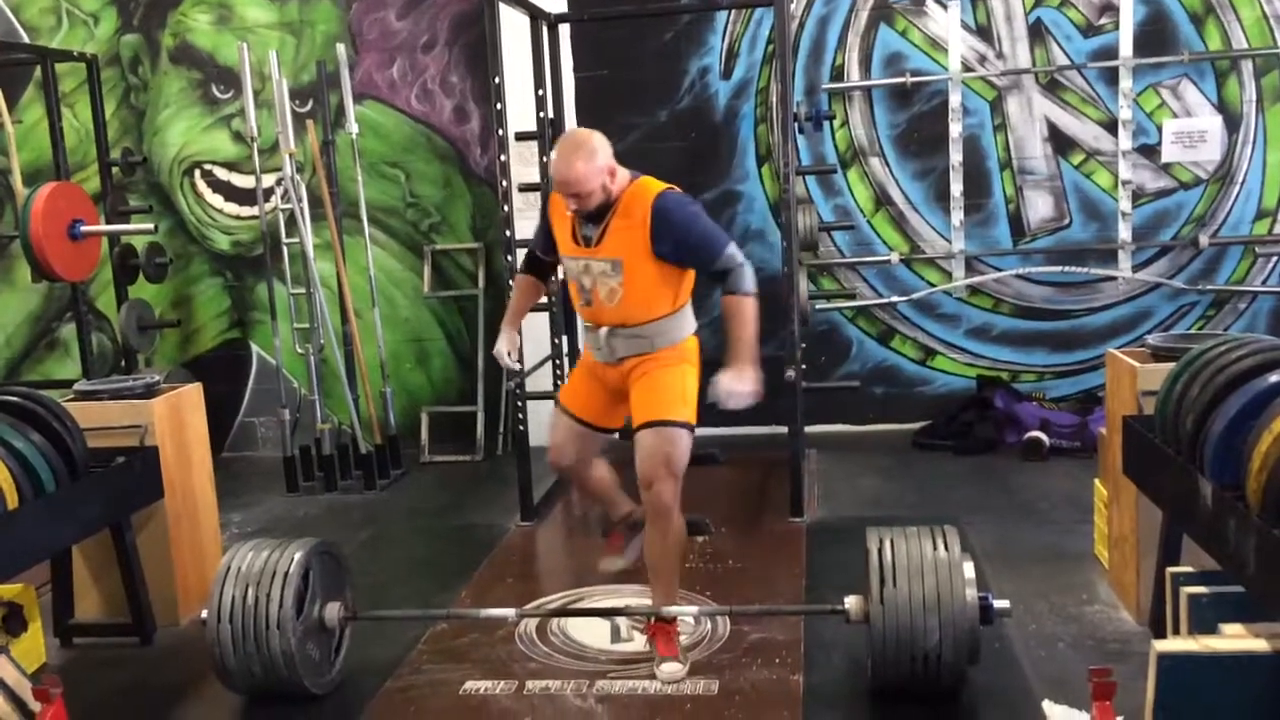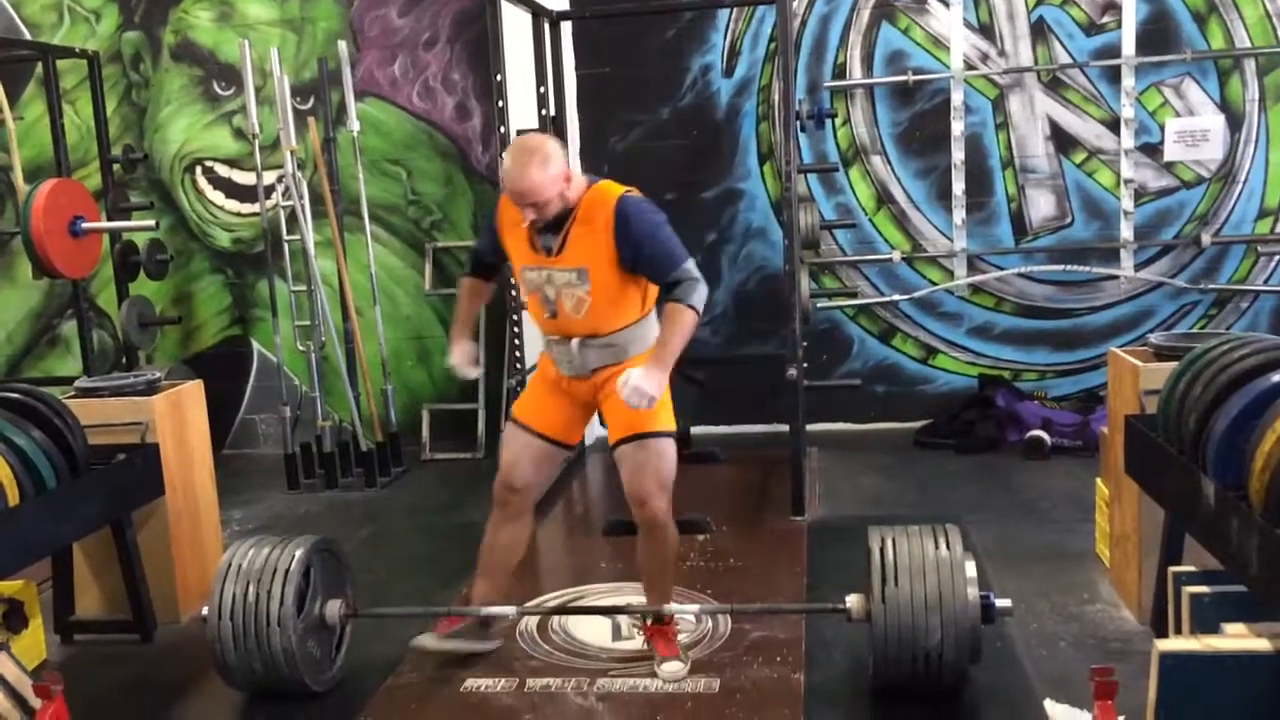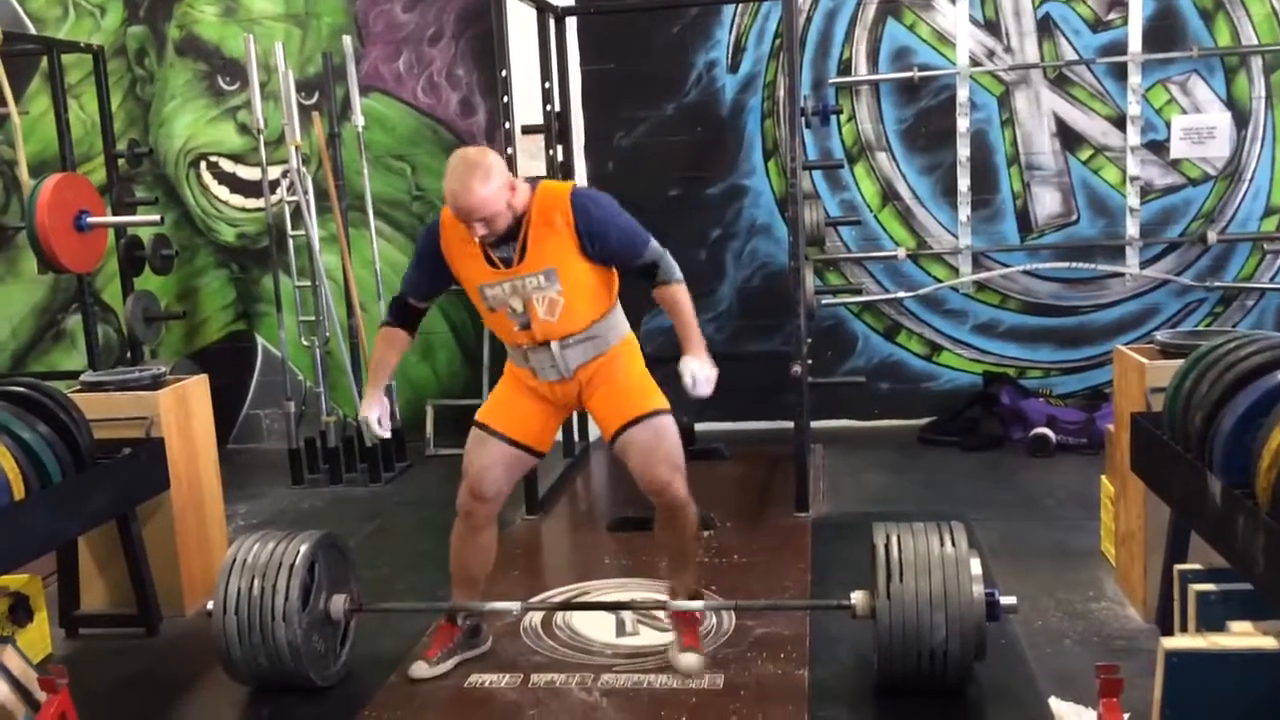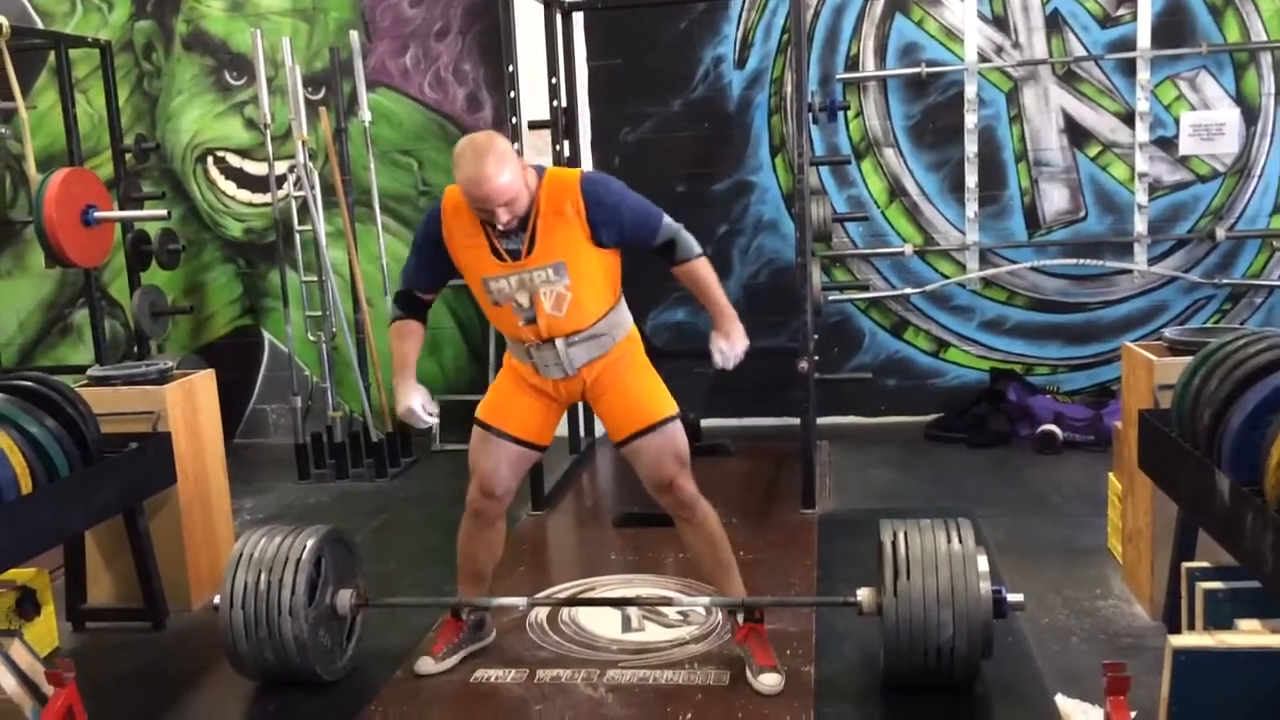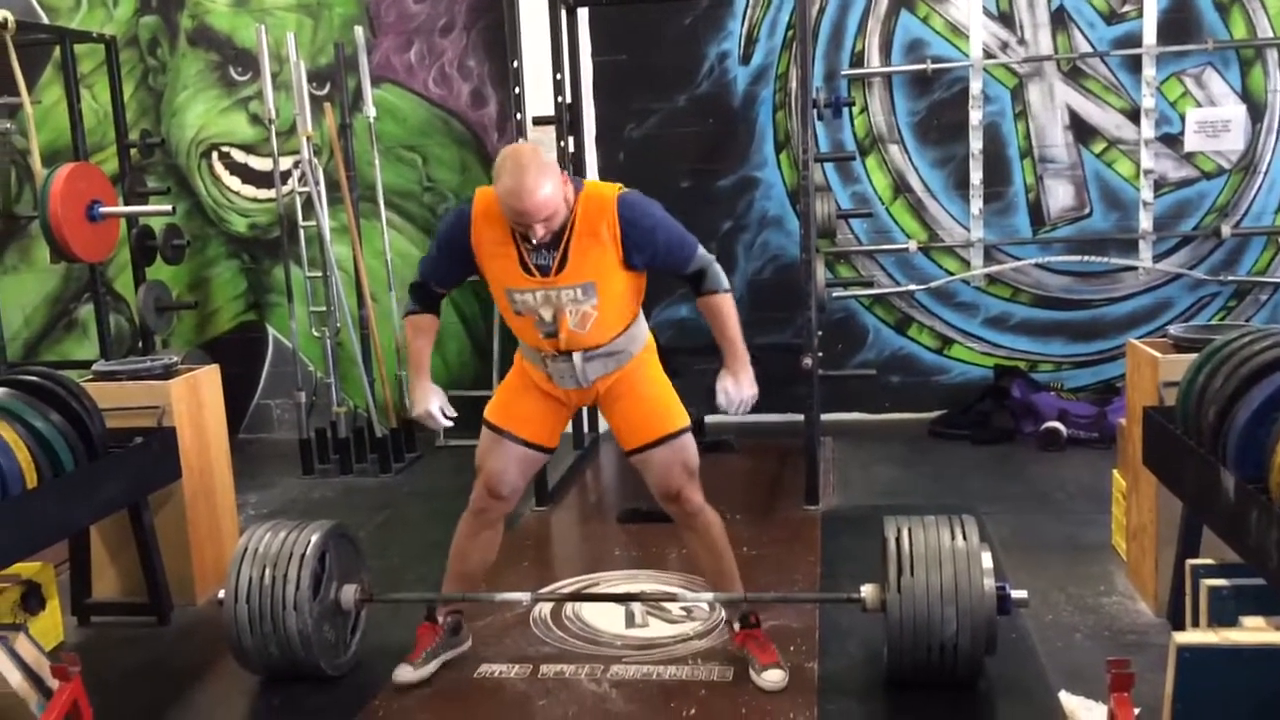
dt=0.2s
person 1, frame 1
left shoulder: (663, 209)
right shoulder: (560, 206)
left elbow: (735, 272)
right elbow: (538, 262)
left wrist: (742, 364)
right wrist: (510, 325)
left hip: (662, 356)
right hip: (599, 356)
left knee: (658, 489)
right knee: (566, 459)
left ankle: (663, 623)
right ankle: (629, 521)
person 1, frame 2
left shoulder: (623, 213)
right shoulder: (507, 213)
left elbow: (689, 285)
right elbow: (483, 265)
left wrist: (659, 368)
right wrist: (462, 335)
left hip: (628, 366)
right hip: (560, 365)
left knee: (650, 506)
right knee: (511, 491)
left ankle: (660, 624)
right ankle: (480, 618)
person 1, frame 3
left shoulder: (576, 209)
right shoulder: (445, 233)
left elbow: (657, 265)
right elbow: (405, 309)
left wrist: (694, 350)
right wrist: (375, 389)
left hip: (604, 360)
right hip: (529, 373)
left knee: (668, 489)
right knee: (475, 498)
left ankle: (685, 607)
right ankle: (464, 625)
person 1, frame 4
left shoulder: (585, 195)
right shoulder: (446, 221)
left elbow: (674, 242)
right elbow: (411, 302)
left wrist: (726, 322)
right wrist: (404, 380)
left hip: (609, 355)
right hip: (528, 368)
left knee: (677, 489)
right knee: (484, 497)
left ankle: (748, 624)
right ankle: (468, 620)
person 1, frame 5
left shoulder: (620, 212)
right shoulder: (472, 222)
left elbow: (702, 270)
right elbow: (425, 294)
left wrist: (737, 362)
right wrist: (421, 380)
left hip: (623, 363)
right hip: (540, 370)
left knee: (684, 498)
right knee: (489, 498)
left ankle: (746, 628)
right ankle: (444, 625)
